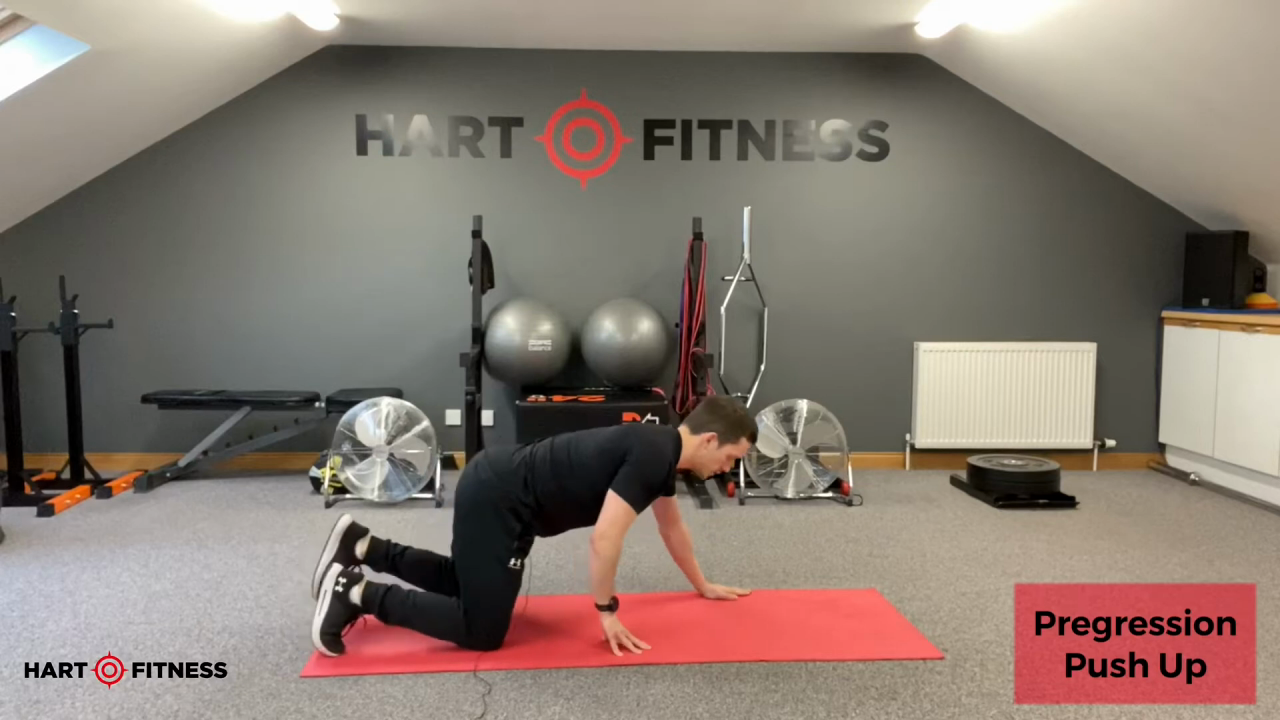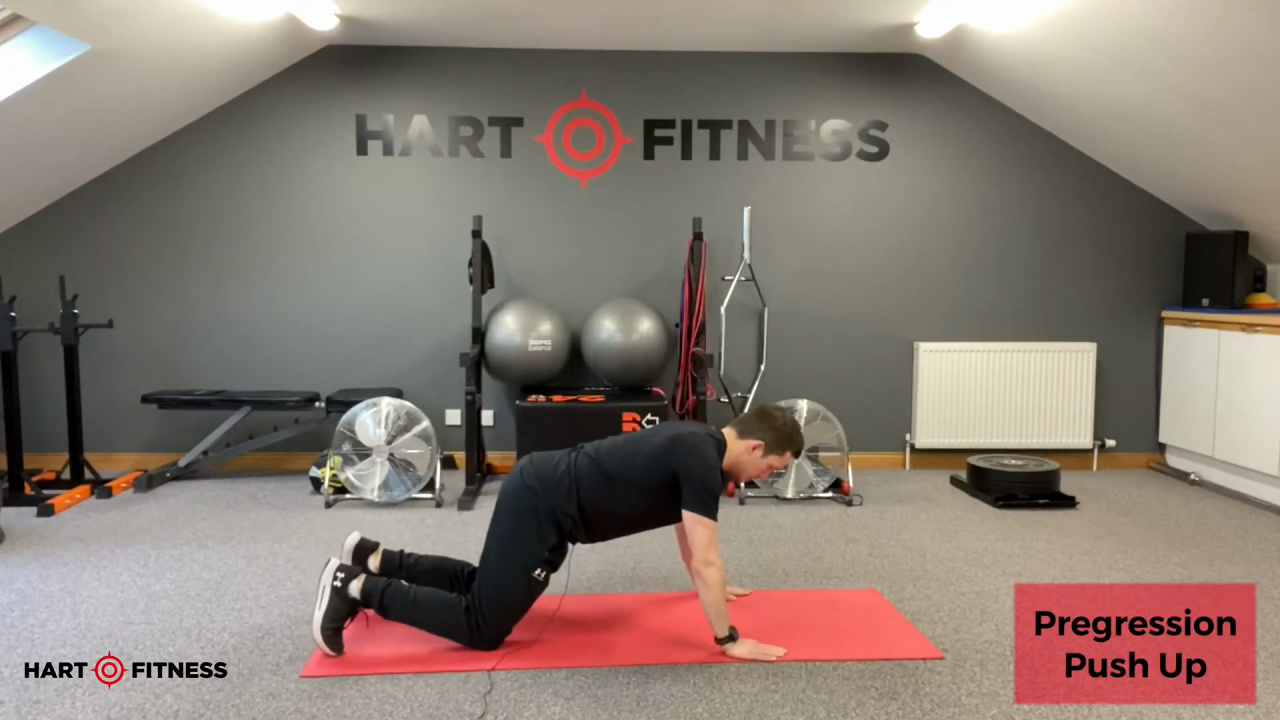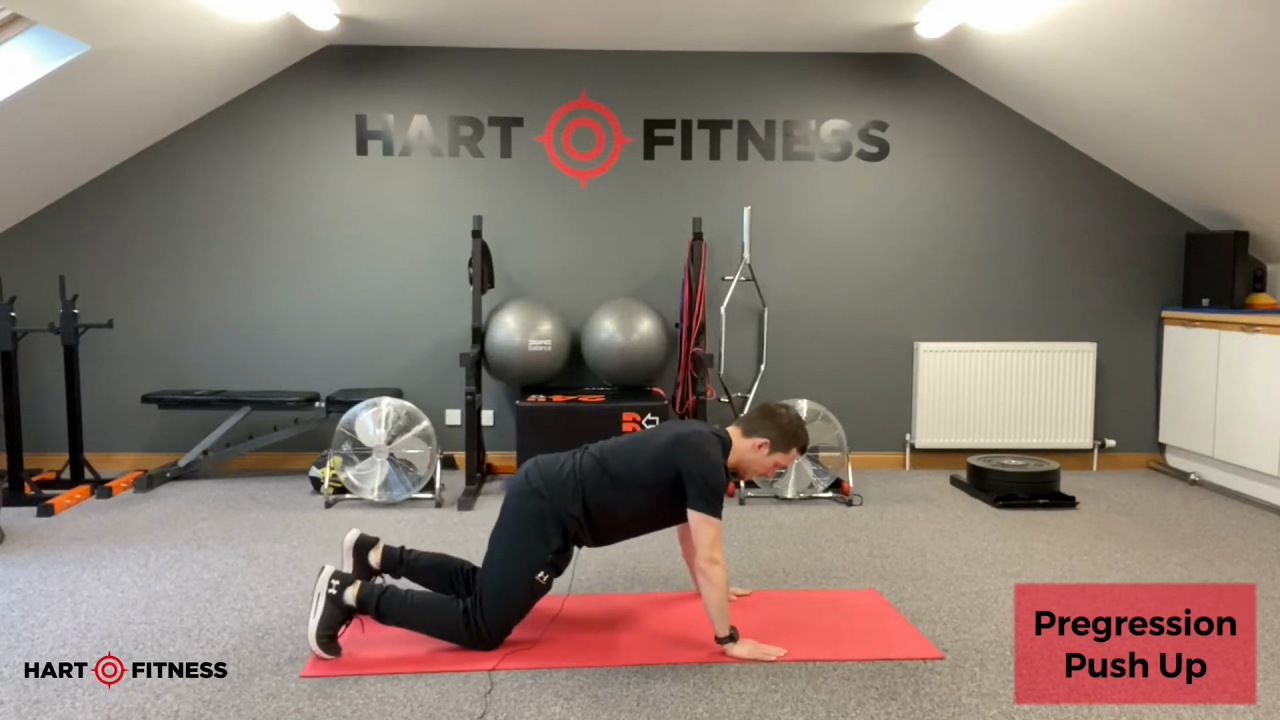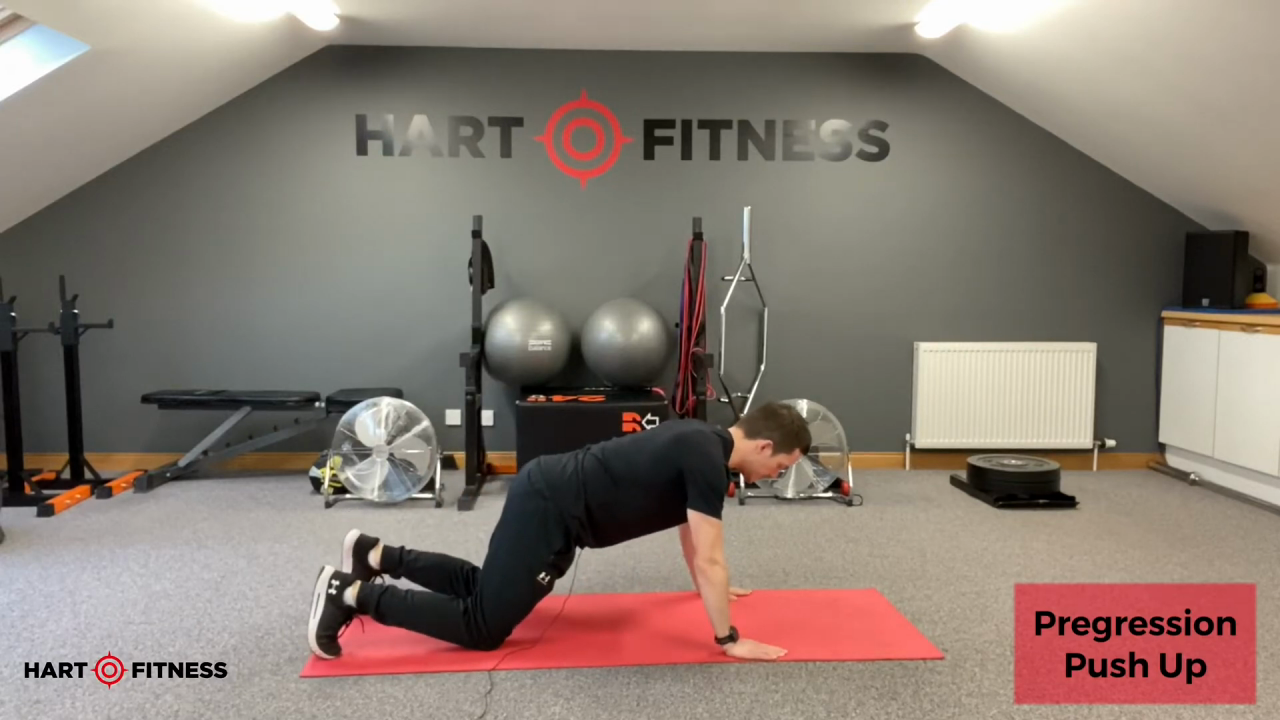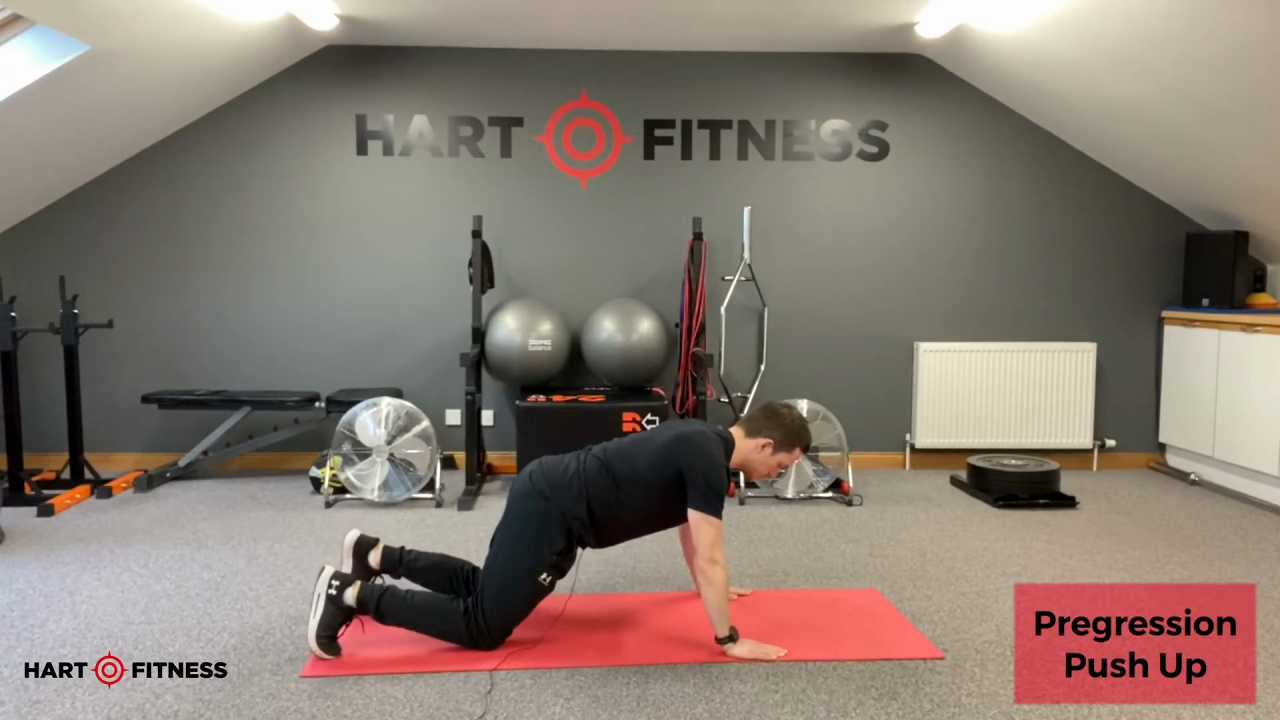
dt=1s
person 1, frame 1
left shoulder: (661, 451)
right shoulder: (653, 453)
left elbow: (672, 526)
right elbow: (605, 537)
left wrist: (702, 585)
right wrist: (607, 612)
left hip: (495, 488)
right hip: (496, 498)
left knee: (464, 587)
right knee: (483, 630)
left ankle: (361, 547)
right ankle: (357, 592)
person 1, frame 2
left shoulder: (697, 443)
right shoulder: (703, 461)
left elbow: (686, 530)
right elbow: (706, 560)
left wrist: (710, 586)
right wrist: (729, 640)
left hip: (540, 491)
right hip: (541, 505)
left knee: (487, 586)
right knee: (483, 626)
left ankle: (373, 560)
right ankle: (354, 585)
person 1, frame 3
left shoulder: (700, 442)
right shoulder: (707, 461)
left elbow: (688, 529)
right elbow: (709, 559)
left wrist: (711, 588)
right wrist: (728, 639)
left hip: (544, 494)
right hip: (545, 509)
left knee: (486, 588)
right knee: (483, 626)
left ankle: (374, 555)
right ankle: (350, 593)
person 1, frame 4
left shoulder: (701, 442)
right shoulder: (708, 462)
left elbow: (688, 527)
right elbow: (709, 560)
left wrist: (708, 587)
right wrist: (729, 639)
left hip: (546, 495)
right hip: (549, 511)
left knee: (486, 588)
right knee: (482, 626)
left ankle: (374, 555)
right ankle: (350, 593)
person 1, frame 5
left shoulder: (702, 442)
right shoulder: (709, 462)
left elbow: (687, 525)
right elbow: (709, 559)
left wrist: (707, 587)
right wrist: (729, 640)
left hip: (548, 495)
right hip: (551, 511)
left knee: (486, 588)
right knee: (483, 627)
left ankle: (373, 555)
right ankle: (349, 593)
